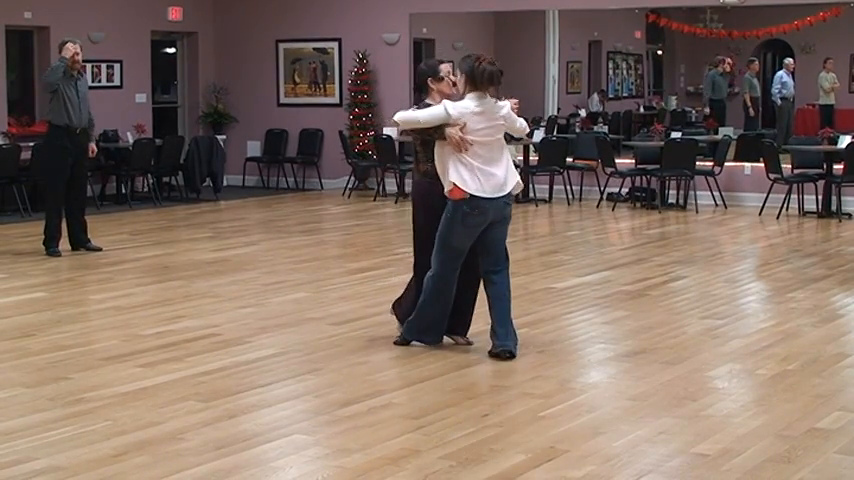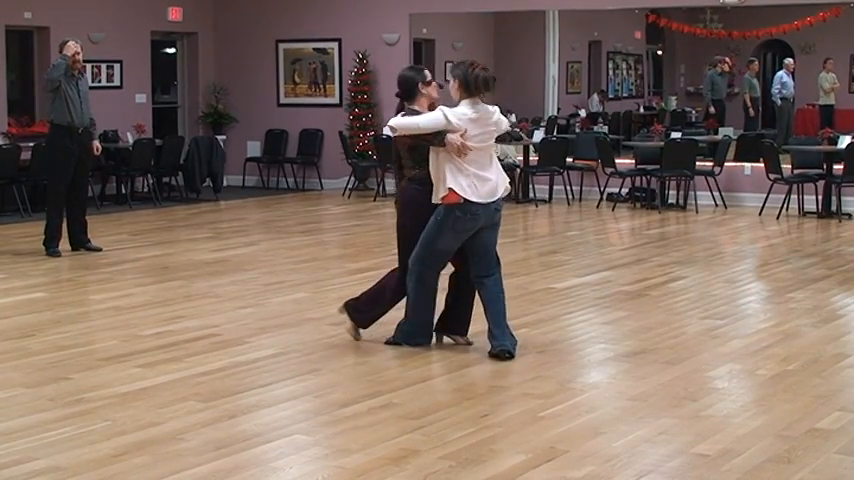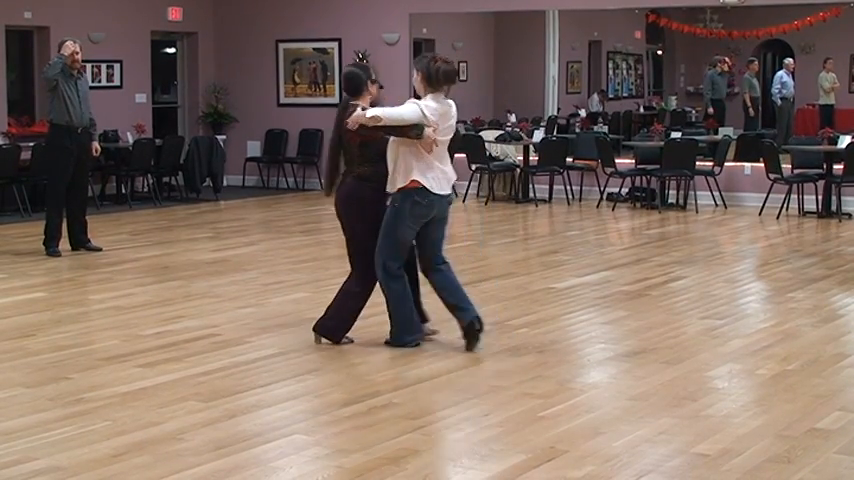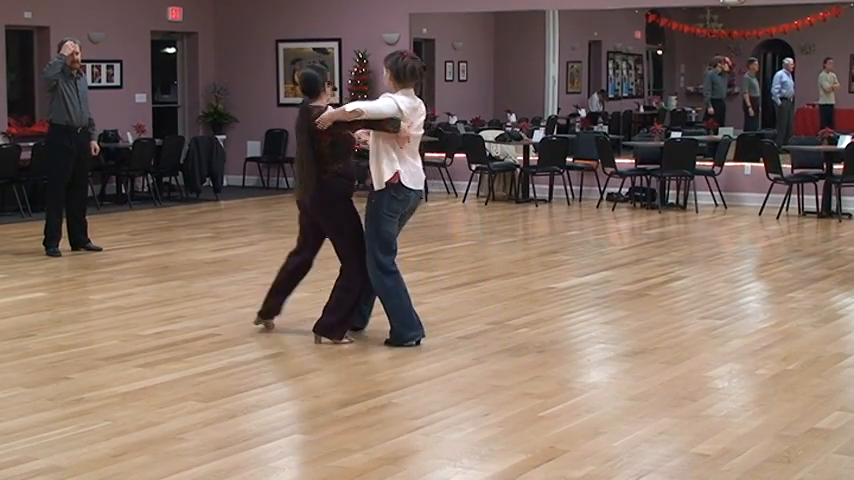
dt=0.4s
person 1, frame 1
left shoulder: (453, 111)
right shoulder: (500, 110)
left elbow: (402, 119)
right elbow: (522, 130)
left wrist: (408, 118)
left hip: (469, 200)
right hip: (501, 199)
left knee: (443, 268)
right knee: (495, 269)
left ankle: (420, 330)
right ankle: (504, 341)
person 1, frame 2
left shoulder: (448, 117)
right shoulder: (492, 115)
left elbow: (398, 126)
left wrist: (395, 123)
left hip: (460, 205)
right hip: (491, 203)
left knee: (423, 266)
right knee: (487, 272)
left ankle: (413, 333)
right ankle: (503, 342)
person 1, frame 3
left shoulder: (419, 109)
right shoulder: (449, 108)
left elbow: (379, 115)
left wrist: (356, 119)
left hip: (414, 193)
right hip: (441, 193)
left knee: (388, 263)
right knee: (433, 261)
left ankle: (406, 332)
right ankle: (467, 317)
person 1, frame 4
left shoulder: (393, 103)
right shoulder: (417, 105)
left elbow: (358, 109)
left wrist: (331, 116)
right wrist: (366, 138)
left hip: (391, 188)
right hip: (412, 188)
left knee: (382, 260)
right knee: (378, 253)
left ankle: (407, 330)
right ankle: (357, 316)
person 2, frame 1
right shoulder: (423, 112)
right elbow: (412, 127)
right wrist: (445, 131)
right hip: (431, 193)
left knee: (472, 261)
right knee: (430, 263)
left ankle: (454, 325)
right ankle: (405, 312)
person 2, frame 2
right shoulder: (408, 119)
right elbow: (412, 133)
right wrist: (446, 138)
right hip: (417, 200)
left knee: (465, 262)
right knee: (411, 268)
left ankle: (452, 326)
right ankle: (358, 312)
person 2, frame 3
left shoulder: (353, 114)
left elbow: (377, 137)
right elbow: (384, 124)
right wrist: (420, 132)
left hip: (361, 195)
right hip: (360, 198)
left knee: (403, 254)
right knee: (366, 266)
right ankle: (330, 329)
person 2, frame 4
left shoulder: (306, 116)
right elbow: (361, 119)
left wrist: (353, 139)
right wrist: (396, 126)
left hip: (311, 193)
right hip: (331, 194)
left knee: (303, 253)
right knee: (355, 262)
left ankle: (268, 311)
right ankle: (329, 328)
person 3, frame 1
left shoulder: (83, 79)
right shoulder: (59, 77)
right elbow: (47, 81)
left wrist: (91, 139)
right wrist: (63, 58)
left hip: (80, 138)
right hip: (59, 138)
left knee: (78, 193)
right knee: (56, 192)
left ankle: (80, 239)
right ankle: (51, 242)
person 3, frame 2
left shoulder: (83, 79)
right shoulder: (60, 78)
right elbow: (50, 77)
left wrist: (93, 137)
right wrist: (65, 56)
left hip: (82, 137)
right hip: (62, 137)
left knee: (80, 192)
right knee: (57, 191)
left ankle: (79, 239)
right ankle: (52, 242)
person 3, frame 3
left shoulder: (83, 79)
right shoulder: (58, 77)
right elbow: (47, 75)
left wrist: (93, 138)
right wrist: (62, 55)
left hip: (82, 137)
right hip: (61, 137)
left knee: (80, 192)
right knee: (57, 191)
left ankle: (80, 239)
right ankle: (52, 242)
person 3, frame 4
left shoulder: (82, 79)
right shoulder: (57, 77)
right elbow: (47, 75)
left wrist: (92, 137)
right wrist: (62, 55)
left hip: (81, 137)
right hip: (60, 136)
left knee: (79, 192)
right knee: (57, 191)
left ankle: (79, 239)
right ankle: (52, 242)
